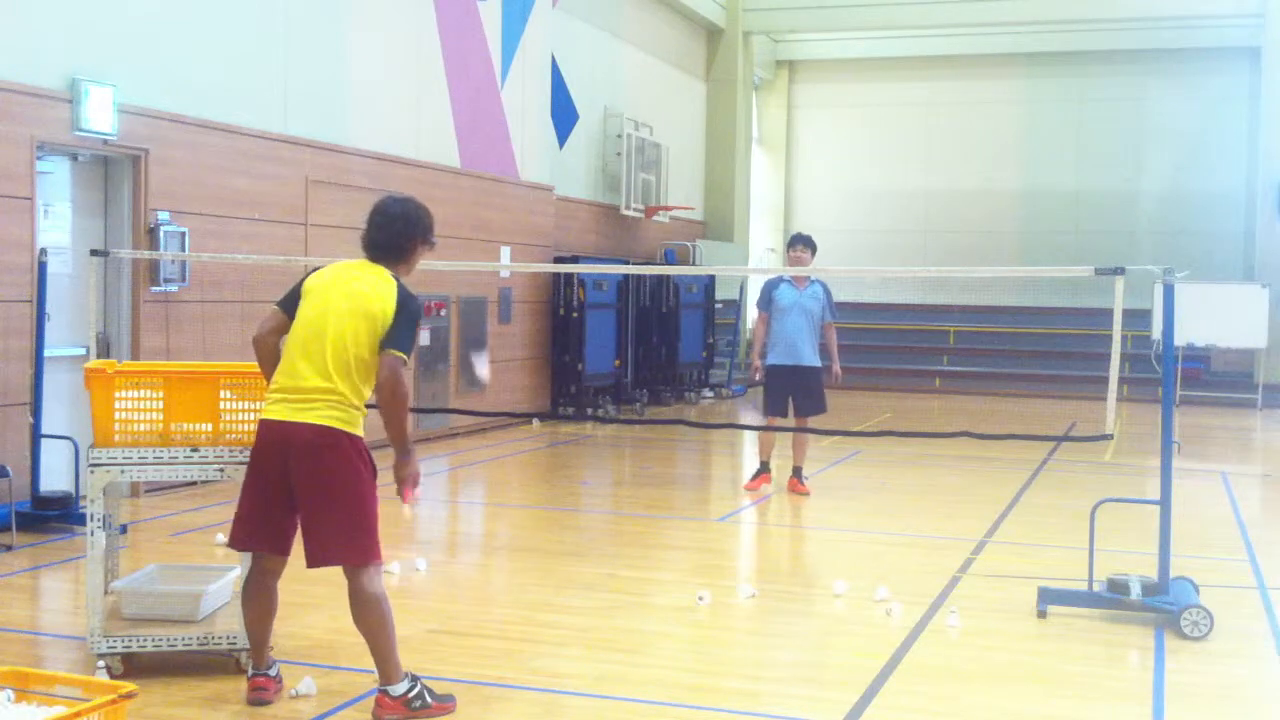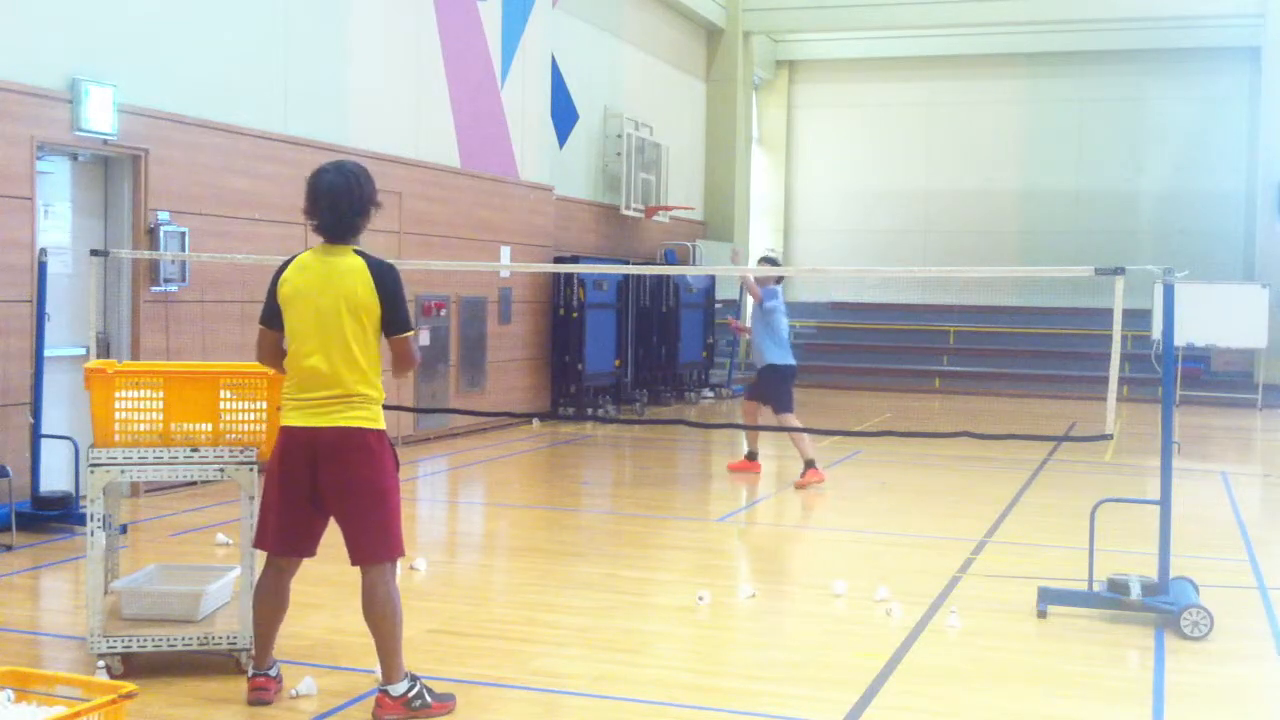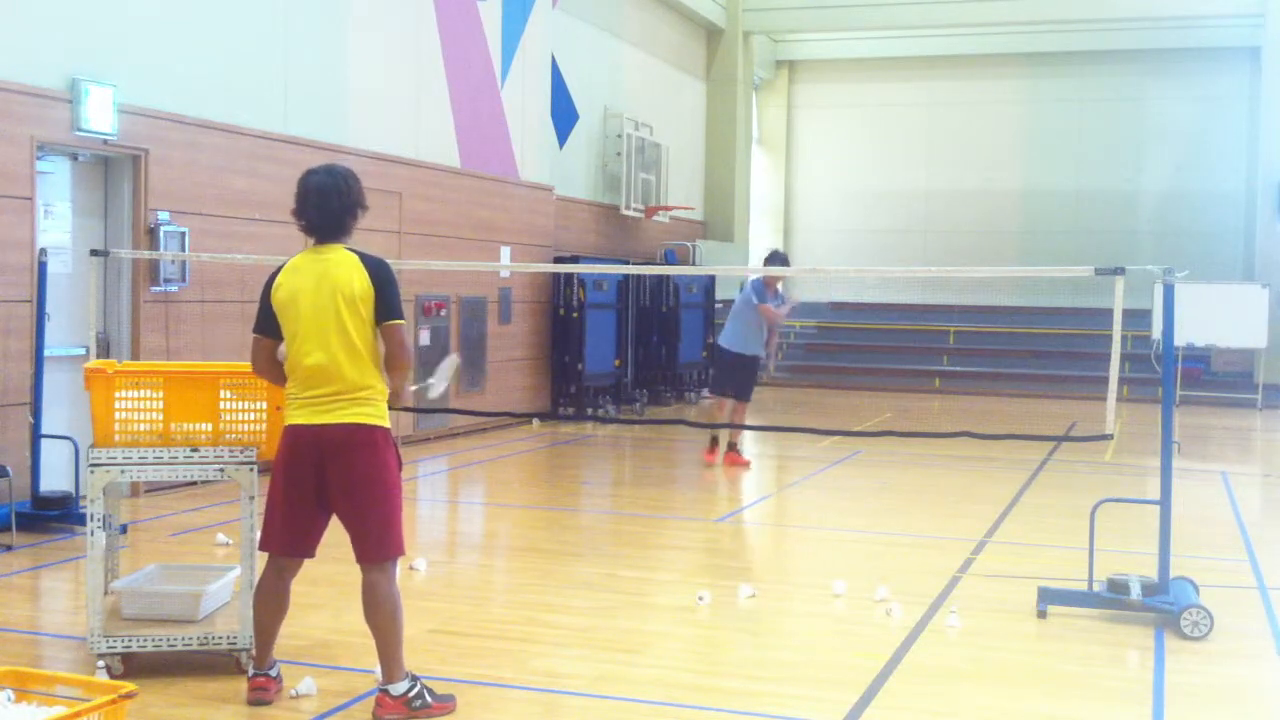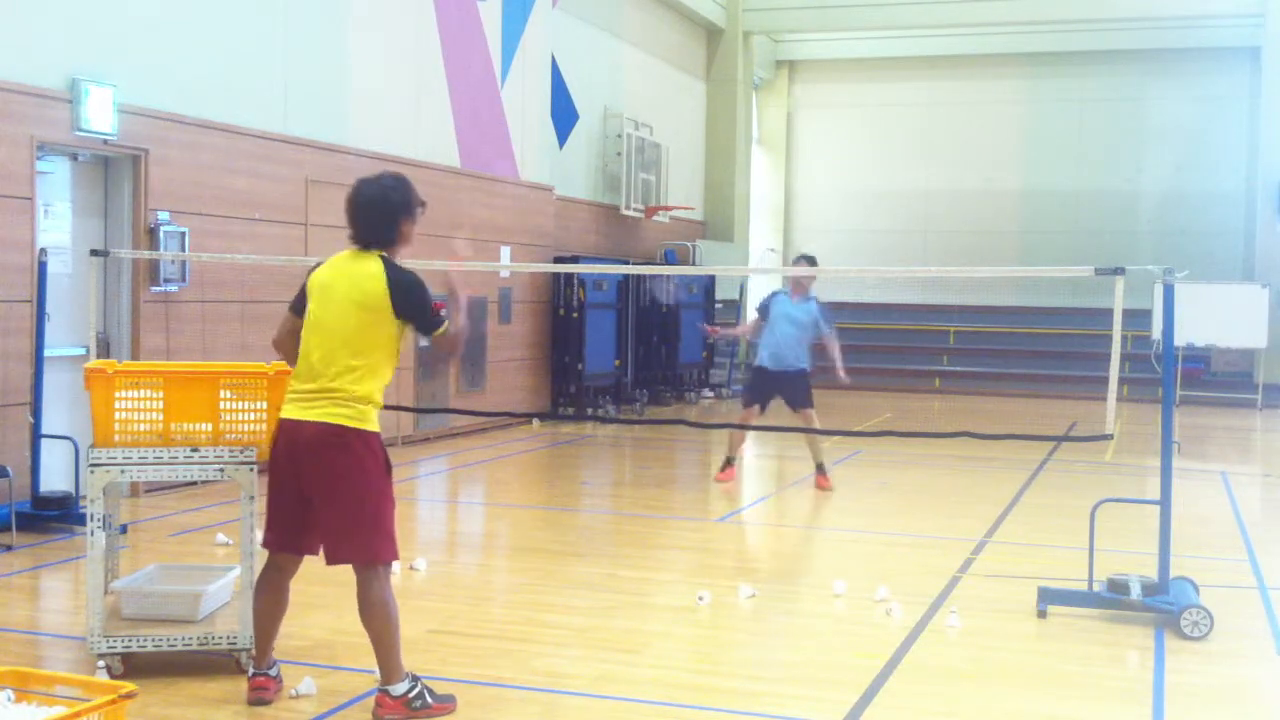
dt=1s
person 1, frame 1
left shoulder: (321, 276)
right shoulder: (401, 301)
left elbow: (264, 338)
right elbow: (390, 385)
right wrist: (404, 455)
left hip: (275, 427)
right hip: (332, 434)
left knee: (265, 560)
right knee: (362, 568)
left ankle: (261, 672)
person 1, frame 2
left shoulder: (288, 272)
right shoulder: (378, 274)
left elbow: (267, 353)
right elbow: (407, 360)
right wrist: (387, 368)
left hip: (297, 431)
right hip: (357, 433)
left knee: (280, 560)
right knee: (377, 565)
left ankle: (261, 673)
person 1, frame 3
left shoulder: (281, 278)
right shoulder: (371, 270)
left elbow: (262, 364)
right elbow: (399, 354)
right wrist: (396, 390)
left hip: (300, 432)
right hip: (360, 431)
left knee: (283, 560)
right knee: (378, 564)
left ankle: (262, 673)
person 1, frame 4
left shoulder: (323, 270)
right shoulder: (397, 281)
left elbow: (283, 341)
right elbow: (449, 345)
right wrist: (456, 306)
left hip: (293, 426)
right hip: (347, 433)
left knee: (281, 557)
right knee: (372, 565)
left ankle: (262, 671)
person 2, frame 1
left shoulder: (821, 290)
right shoulder: (773, 286)
left elbow: (829, 328)
right elbow: (762, 323)
left wrist: (835, 361)
right wrist: (756, 356)
left hip: (809, 365)
right hip: (777, 363)
left knee: (802, 420)
right knee: (771, 419)
left ankle: (796, 476)
right ankle: (764, 470)
person 2, frame 2
left shoulder: (771, 292)
right shoulder: (764, 300)
left elbow: (754, 291)
left wrist: (739, 266)
right wrist: (743, 328)
left hip: (778, 366)
right hip: (769, 366)
left knee: (785, 416)
right knee: (749, 406)
left ankle: (811, 468)
right ankle: (751, 459)
person 2, frame 3
left shoulder: (779, 297)
right shoulder: (754, 287)
left elbow: (772, 330)
right elbow: (774, 316)
left wrist: (770, 356)
right wrist: (786, 307)
left hip: (752, 356)
right hip: (729, 350)
left knee: (741, 404)
right knee: (721, 400)
left ankle: (732, 449)
right ankle: (714, 442)
person 2, frame 4
left shoulder: (816, 307)
right shoulder: (775, 299)
left elbow: (829, 339)
right elbow: (755, 326)
left wrist: (839, 367)
right wrist: (727, 333)
left hip: (797, 371)
right hip: (766, 368)
left knee: (808, 415)
right knee: (747, 414)
left ankle: (820, 471)
right ankle: (730, 463)
